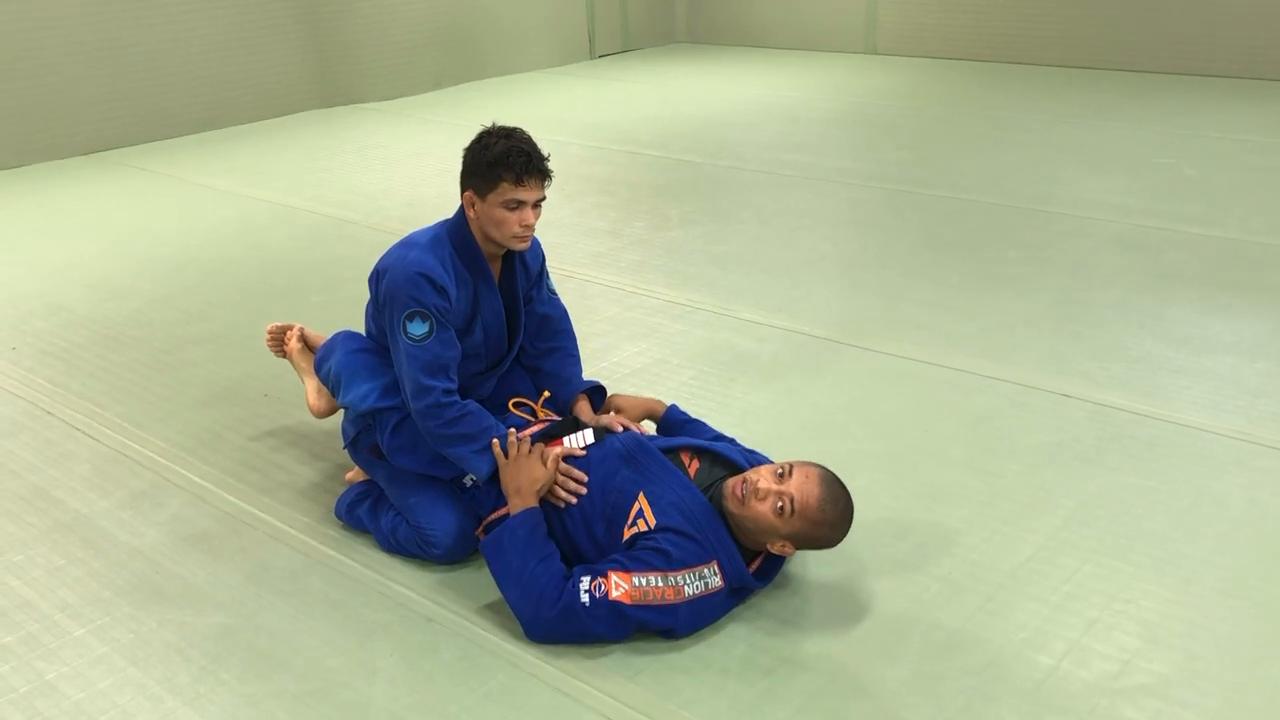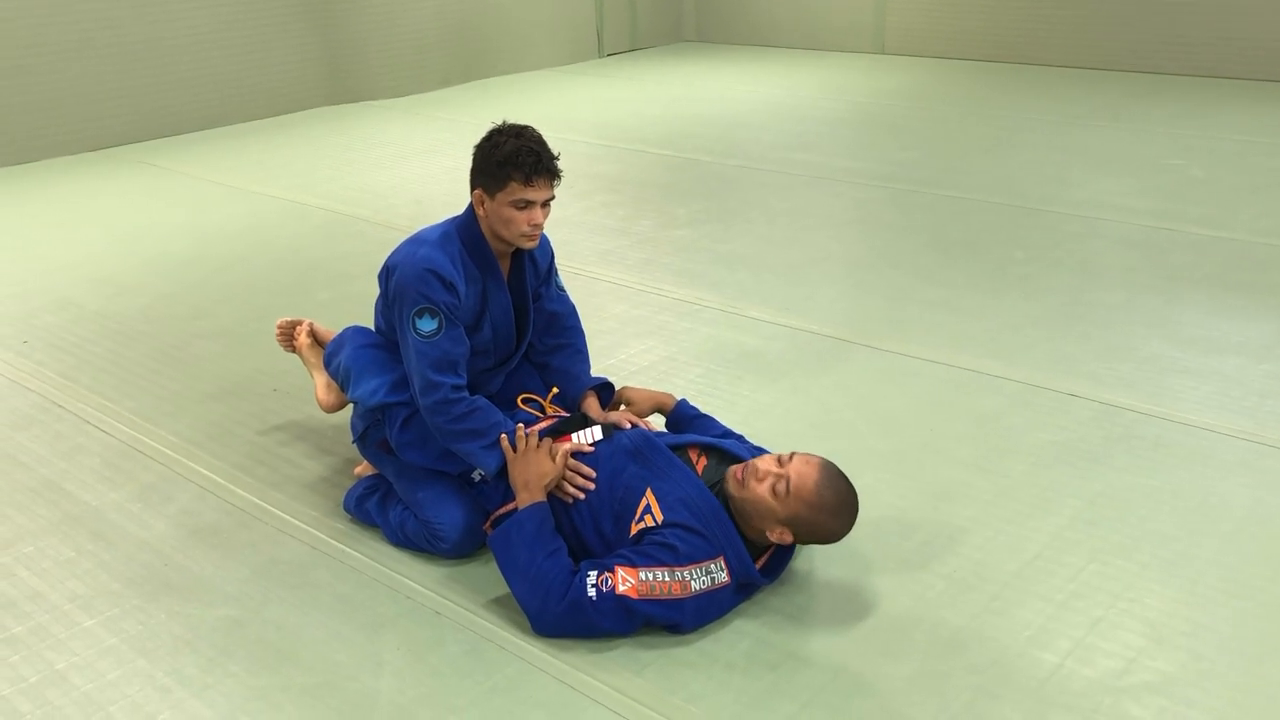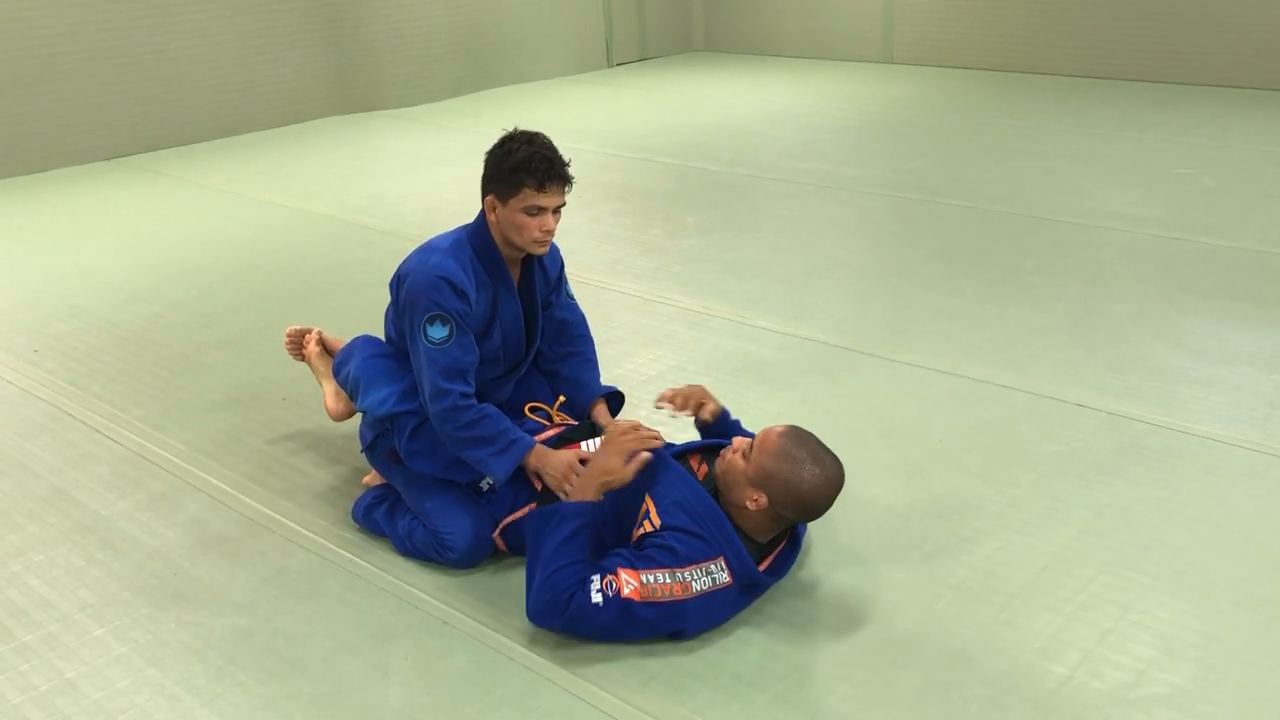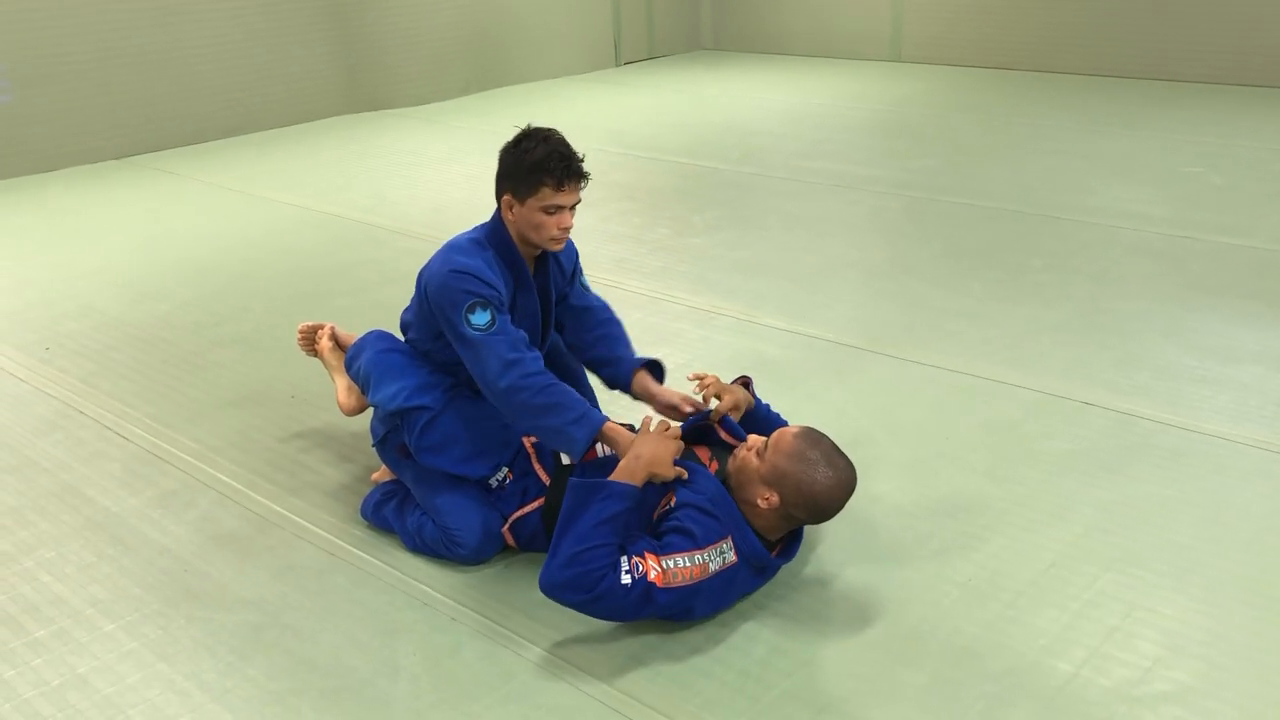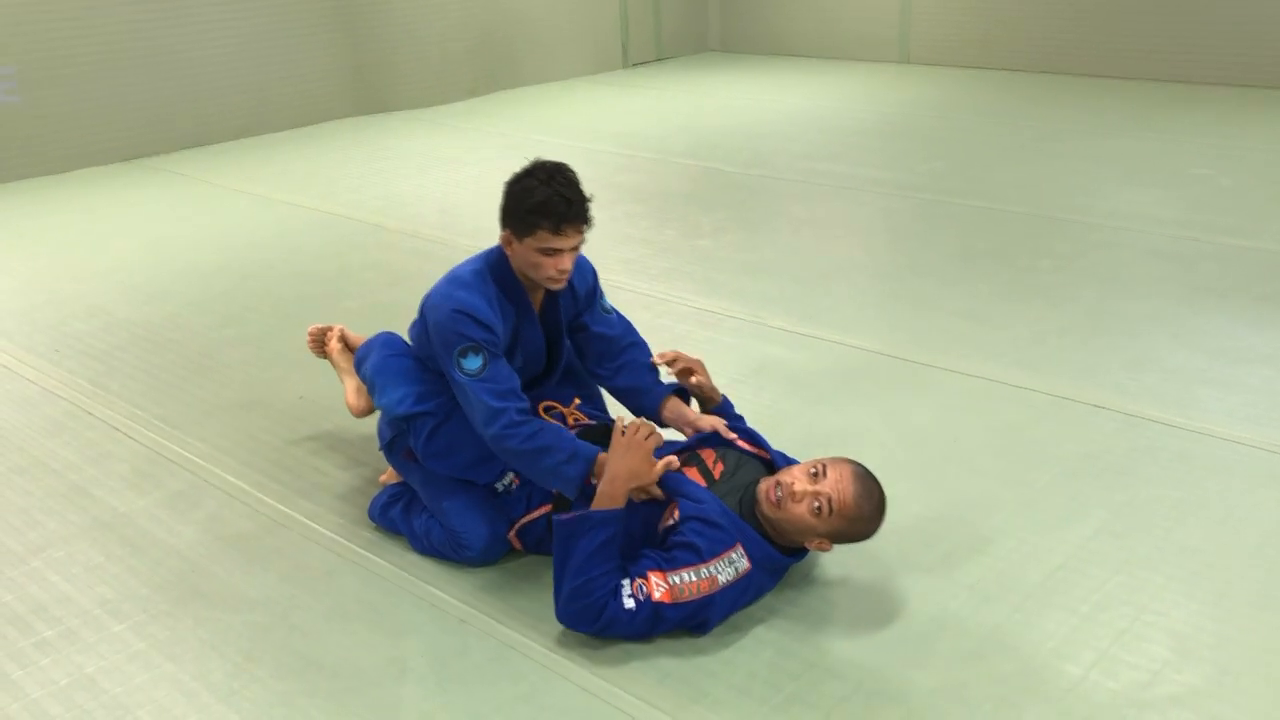
dt=1s
person 1, frame 1
left shoulder: (690, 566)
right shoulder: (751, 466)
left elbow: (550, 611)
left wrist: (522, 500)
right wrist: (653, 408)
right ankle: (333, 369)
person 1, frame 2
left shoulder: (692, 558)
right shoulder: (752, 462)
left elbow: (557, 605)
left wrist: (527, 496)
right wrist: (667, 402)
left hip: (500, 478)
person 1, frame 3
left shoulder: (689, 562)
right shoulder: (782, 520)
left elbow: (556, 604)
right elbow: (735, 447)
left wrist: (585, 487)
right wrist: (714, 417)
person 1, frame 4
left shoulder: (706, 548)
right shoulder: (776, 517)
left elbow: (576, 580)
right elbow: (777, 437)
left wrist: (634, 470)
right wrist: (742, 399)
left hip: (525, 487)
left ankle: (361, 359)
person 1, frame 5
left shoulder: (723, 559)
right shoulder: (773, 469)
left elbow: (589, 607)
left wrist: (615, 485)
right wrist: (710, 395)
left hip: (536, 490)
right hip: (579, 434)
left ankle: (371, 360)
right ankle: (371, 365)
person 2, frame 1
left shoulder: (524, 253)
right shoulder: (416, 273)
left elbow: (549, 343)
right elbow: (433, 402)
left wrist: (585, 416)
left hip: (482, 391)
right hip: (405, 416)
right knee: (449, 535)
person 2, frame 2
left shoulder: (533, 249)
right shoulder: (426, 270)
left elbow: (558, 339)
right elbow: (442, 398)
left wrist: (592, 411)
left hip: (491, 386)
right hip: (415, 413)
right knee: (457, 530)
person 2, frame 3
left shoulder: (543, 258)
right shoulder: (439, 277)
left elbow: (566, 345)
right elbow: (451, 405)
left wrist: (600, 418)
right wrist: (538, 459)
left hip: (499, 395)
right hip: (421, 420)
right knee: (463, 540)
right ankle: (392, 481)
person 2, frame 4
left shoulder: (556, 250)
right shoulder: (462, 273)
left elbow: (590, 321)
right elbow: (516, 379)
left wrist: (648, 388)
right wrist: (616, 437)
right hip: (436, 415)
right knee: (473, 538)
person 2, frame 5
left shoulder: (572, 273)
right shoulder: (461, 309)
left elbow: (617, 352)
right elbow: (505, 427)
left wrist: (681, 416)
right wrist: (608, 468)
right hip: (441, 422)
right knee: (479, 541)
right ankle: (415, 475)
